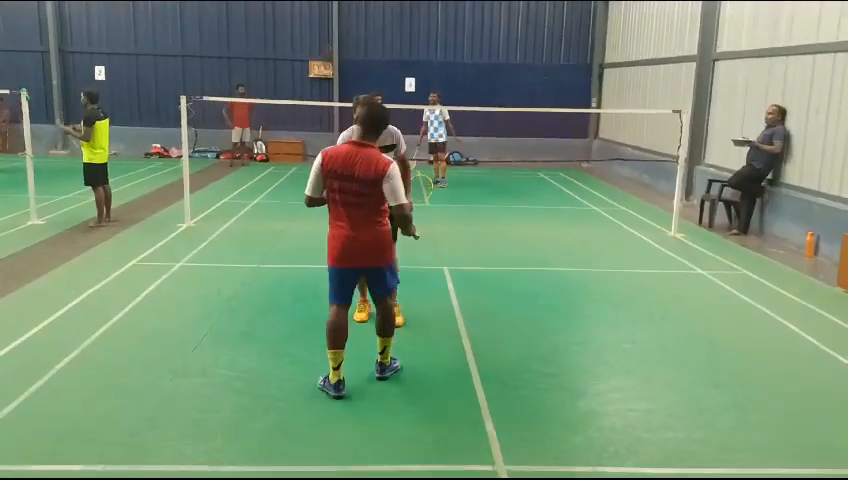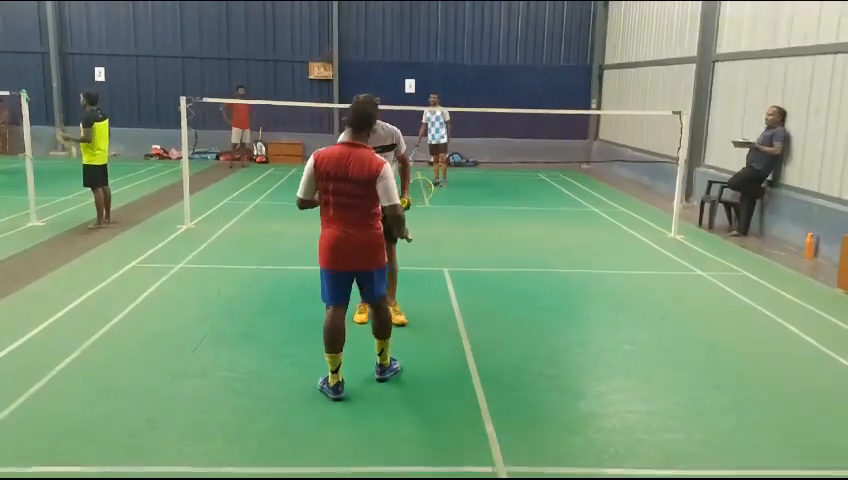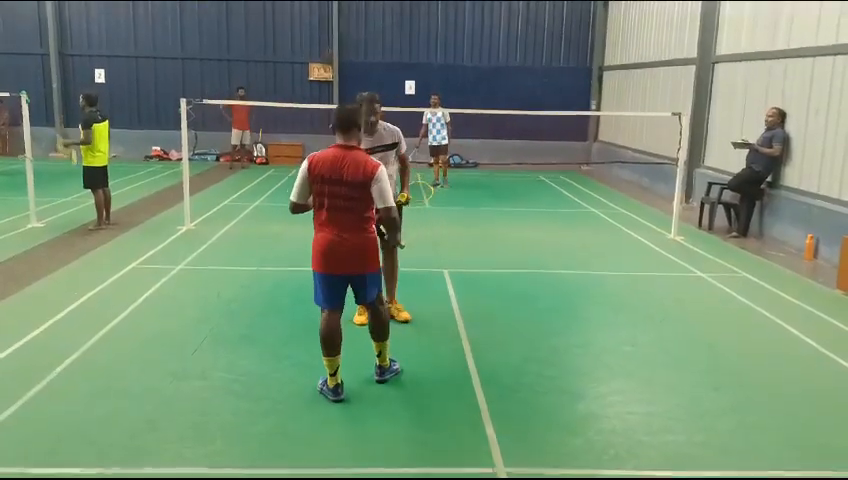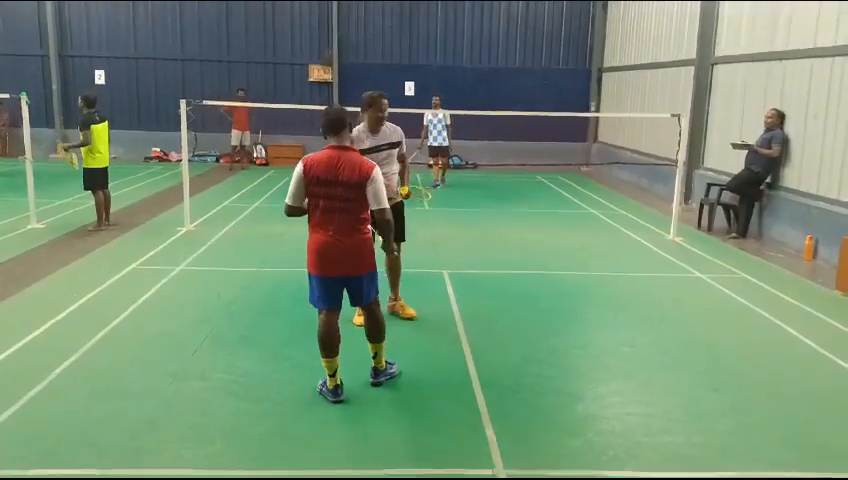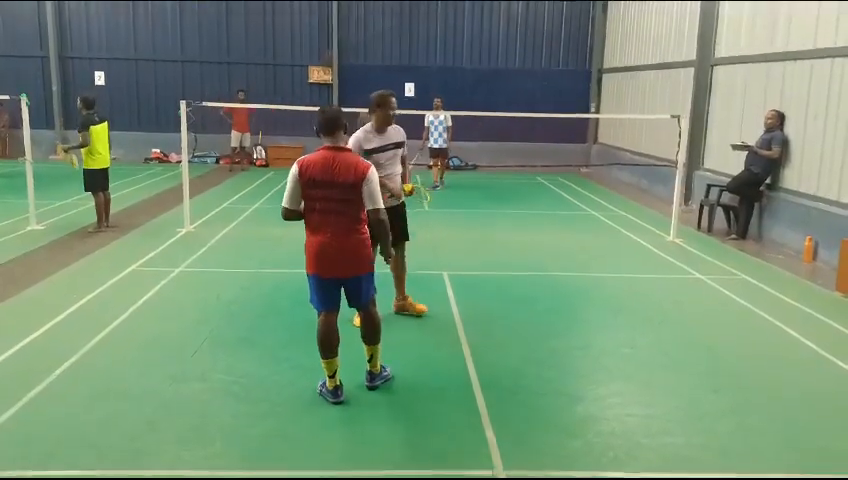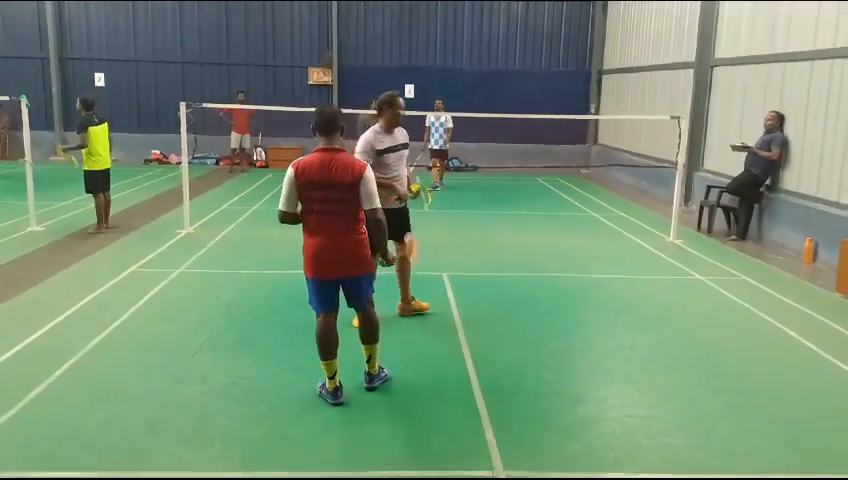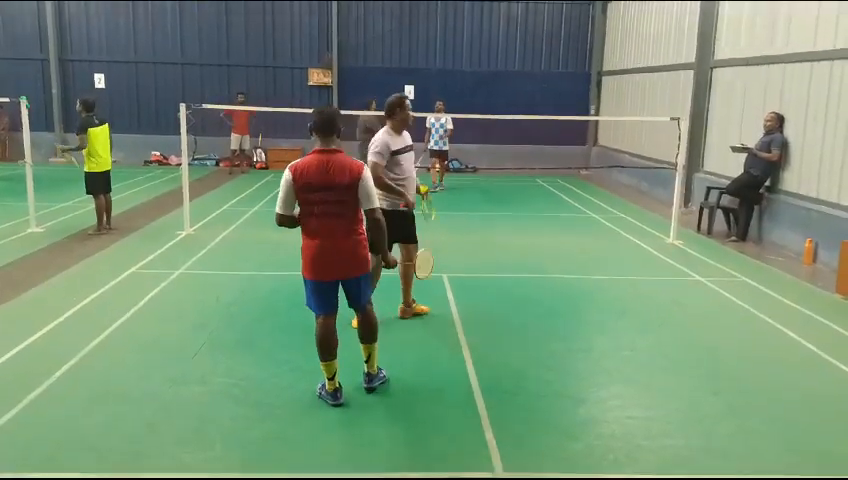
dt=0.1s
person 1, frame 1
left shoulder: (327, 156)
right shoulder: (385, 165)
left elbow: (310, 199)
right elbow: (401, 212)
right wrist: (408, 229)
left hip: (341, 245)
right hip: (377, 246)
left knee: (338, 307)
right knee: (384, 301)
left ankle: (335, 378)
right ankle: (384, 362)
person 1, frame 2
left shoulder: (319, 158)
right shoulder: (379, 166)
left elbow: (302, 202)
right elbow: (394, 213)
right wrist: (401, 231)
left hip: (334, 246)
right hip: (369, 247)
left knee: (335, 309)
right knee: (379, 303)
left ankle: (334, 380)
right ankle: (384, 364)
person 1, frame 3
left shoulder: (313, 161)
right shoulder: (373, 168)
left elbow: (295, 207)
right elbow: (389, 216)
right wrist: (394, 237)
left hip: (327, 250)
right hip: (363, 251)
left knee: (330, 313)
right knee: (375, 305)
left ankle: (333, 382)
right ankle: (384, 365)
person 1, frame 4
left shoulder: (307, 164)
right shoulder: (368, 168)
left elbow: (291, 210)
right elbow: (383, 217)
right wrist: (389, 243)
left hip: (322, 252)
right hip: (358, 252)
left knee: (327, 313)
right knee: (371, 307)
left ankle: (333, 383)
right ankle: (379, 368)
person 1, frame 5
left shoulder: (302, 165)
right shoulder: (363, 168)
left elbow: (288, 213)
right elbow: (378, 217)
right wrist: (386, 248)
left hip: (320, 254)
right hip: (356, 253)
left knee: (327, 315)
right knee: (368, 308)
left ankle: (332, 384)
right ankle: (374, 371)
person 1, frame 6
left shoulder: (298, 168)
right shoulder: (360, 168)
left elbow: (285, 215)
right elbow: (375, 218)
right wrist: (383, 250)
left hip: (318, 255)
right hip: (355, 254)
left knee: (326, 316)
right knee: (366, 309)
left ankle: (332, 385)
right ankle: (372, 372)
person 1, frame 7
left shoulder: (295, 170)
right shoulder: (357, 169)
left elbow: (282, 219)
right elbow: (374, 217)
right wrist: (384, 253)
left hip: (317, 257)
right hip: (354, 255)
left knee: (325, 317)
right knee: (364, 309)
left ankle: (332, 386)
right ankle: (371, 372)
person 2, frame 1
left shoulder: (392, 134)
right shoulder: (346, 139)
left elbow: (404, 164)
left wrist: (406, 195)
left ankle: (391, 304)
right ankle: (363, 302)
person 2, frame 2
left shoulder: (392, 133)
right shoulder: (346, 139)
left elbow: (404, 163)
left wrist: (404, 194)
left knee: (389, 252)
left ankle: (391, 304)
right ankle: (364, 303)
person 2, frame 3
left shoulder: (393, 133)
left elbow: (403, 162)
left wrist: (404, 190)
left knee: (390, 252)
left ankle: (392, 302)
right ankle: (364, 304)
person 2, frame 4
left shoulder: (396, 132)
right shoulder: (354, 138)
left elbow: (403, 161)
left wrist: (404, 185)
left hip: (393, 203)
left knee: (394, 251)
left ankle: (395, 301)
person 2, frame 5
left shoulder: (399, 132)
right shoulder: (359, 139)
left wrist: (405, 184)
right wrist: (384, 187)
left hip: (396, 203)
left knee: (399, 251)
left ankle: (402, 300)
person 2, frame 6
left shoulder: (402, 133)
right shoulder: (369, 139)
left wrist: (408, 185)
right wrist: (394, 189)
left hip: (398, 205)
left knee: (404, 252)
left ankle: (407, 302)
person 2, frame 7
left shoulder: (405, 135)
right shoulder: (382, 140)
right elbow: (375, 178)
left wrist: (415, 187)
right wrist: (403, 196)
left hip: (404, 207)
right hip: (386, 208)
left knee: (410, 254)
left ankle: (407, 304)
person 3, frame 1
left shoulder: (89, 115)
right shoulder: (102, 113)
left elbow: (86, 138)
left wrist: (71, 132)
right wrist: (82, 128)
left hip: (92, 158)
right hip: (102, 155)
left knee: (97, 187)
right knee: (105, 185)
left ankle: (100, 219)
right ankle: (108, 215)
person 3, frame 2
left shoulder: (88, 117)
right shoulder: (103, 115)
left elbow: (88, 139)
left wrist: (70, 138)
left hip: (92, 159)
right hip: (102, 157)
left knee: (96, 188)
right knee: (105, 186)
left ankle: (100, 221)
right ankle: (107, 217)
person 3, frame 3
left shoulder: (87, 118)
right shoulder: (103, 116)
left elbow: (87, 140)
left wrist: (71, 142)
left hip: (92, 161)
right hip: (103, 158)
left knee: (97, 190)
right knee: (105, 188)
left ankle: (100, 222)
right ankle: (107, 218)
person 3, frame 4
left shoulder: (85, 120)
right shoulder: (102, 117)
left elbow: (86, 141)
left wrist: (70, 146)
left hip: (92, 162)
right hip: (104, 160)
left knee: (97, 191)
right knee: (105, 190)
left ankle: (100, 223)
right ankle: (107, 219)
person 3, frame 5
left shoulder: (84, 121)
right shoulder: (102, 118)
left elbow: (85, 143)
left wrist: (69, 147)
left hip: (92, 163)
right hip: (104, 161)
left knee: (97, 193)
right knee: (105, 191)
left ankle: (100, 225)
right ankle: (107, 221)
person 3, frame 6
left shoulder: (83, 122)
right shoulder: (102, 119)
left elbow: (83, 144)
left wrist: (68, 148)
left hip: (93, 165)
right hip: (105, 162)
left knee: (97, 194)
right knee: (105, 192)
left ankle: (100, 226)
right ankle: (106, 222)
person 3, frame 7
left shoulder: (83, 124)
right shoulder: (103, 120)
left elbow: (82, 145)
left wrist: (67, 148)
left hip: (93, 166)
right hip: (106, 164)
left knee: (98, 196)
right knee: (106, 193)
left ankle: (100, 227)
right ankle: (108, 223)
person 4, frame 1
left shoulder: (779, 130)
right shoulder: (768, 128)
left elbow: (777, 149)
left wrist: (757, 145)
right wrist: (751, 143)
left hip: (759, 167)
right hip: (754, 165)
left knee: (733, 181)
right knee: (747, 197)
left ankle: (758, 190)
right ankle: (742, 228)
person 4, frame 2
left shoulder: (779, 132)
right shoulder: (768, 130)
left elbow: (777, 150)
left wrist: (757, 146)
right wrist: (751, 144)
left hip: (759, 168)
right hip: (754, 167)
left knee: (733, 183)
right knee: (747, 199)
left ankle: (759, 191)
right ankle: (741, 229)
person 4, frame 3
left shoulder: (779, 133)
right shoulder: (768, 131)
left elbow: (776, 152)
left wrist: (757, 148)
right wrist: (750, 146)
left hip: (759, 170)
right hip: (754, 168)
left knee: (733, 184)
right knee: (747, 200)
left ankle: (758, 193)
right ankle: (741, 230)
person 4, frame 4
left shoulder: (778, 134)
right shoulder: (767, 132)
left elbow: (775, 153)
left wrist: (756, 149)
right wrist: (750, 146)
left hip: (758, 171)
right hip: (753, 169)
left knee: (732, 185)
right knee: (746, 201)
left ankle: (757, 194)
right ankle: (740, 232)
person 4, frame 5
left shoulder: (778, 135)
right shoulder: (767, 133)
left elbow: (775, 154)
left wrist: (756, 150)
right wrist: (749, 147)
left hip: (758, 172)
right hip: (752, 170)
left knee: (731, 186)
right knee: (746, 201)
left ankle: (757, 195)
right ankle: (740, 233)
person 4, frame 6
left shoulder: (778, 136)
right shoulder: (766, 135)
left elbow: (774, 155)
left wrist: (755, 151)
right wrist: (750, 149)
left hip: (757, 173)
right hip: (752, 172)
left knee: (731, 187)
right knee: (745, 203)
left ankle: (757, 196)
right ankle: (740, 234)
person 4, frame 7
left shoulder: (777, 138)
right shoulder: (766, 136)
left elbow: (774, 157)
left wrist: (755, 152)
right wrist: (750, 150)
left hip: (757, 174)
right hip: (752, 173)
left knee: (731, 189)
right knee: (746, 204)
left ankle: (757, 197)
right ankle: (740, 235)
